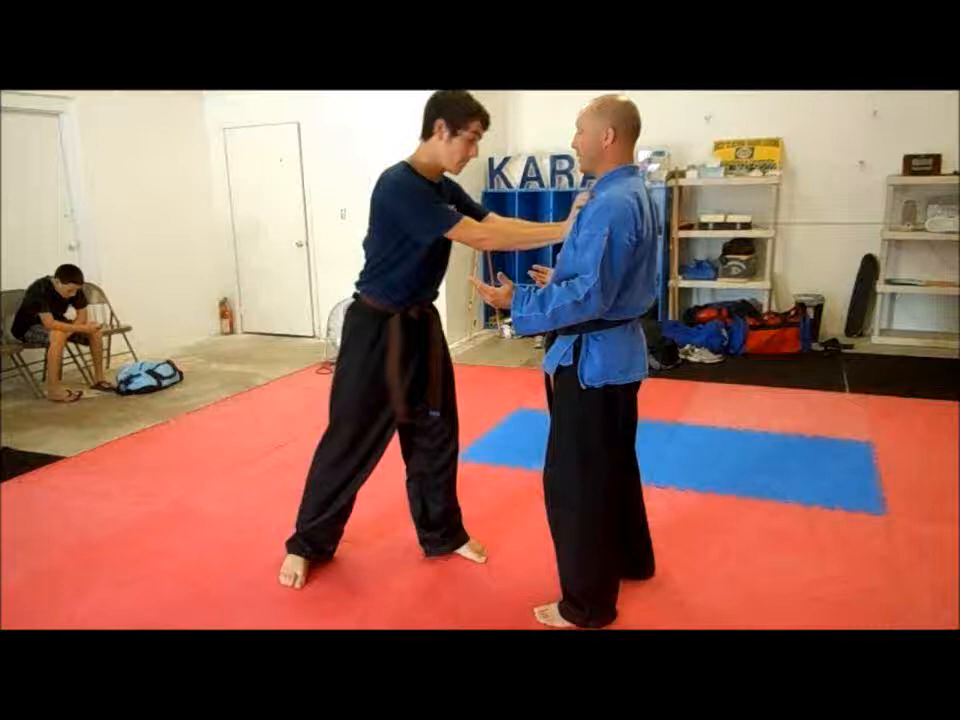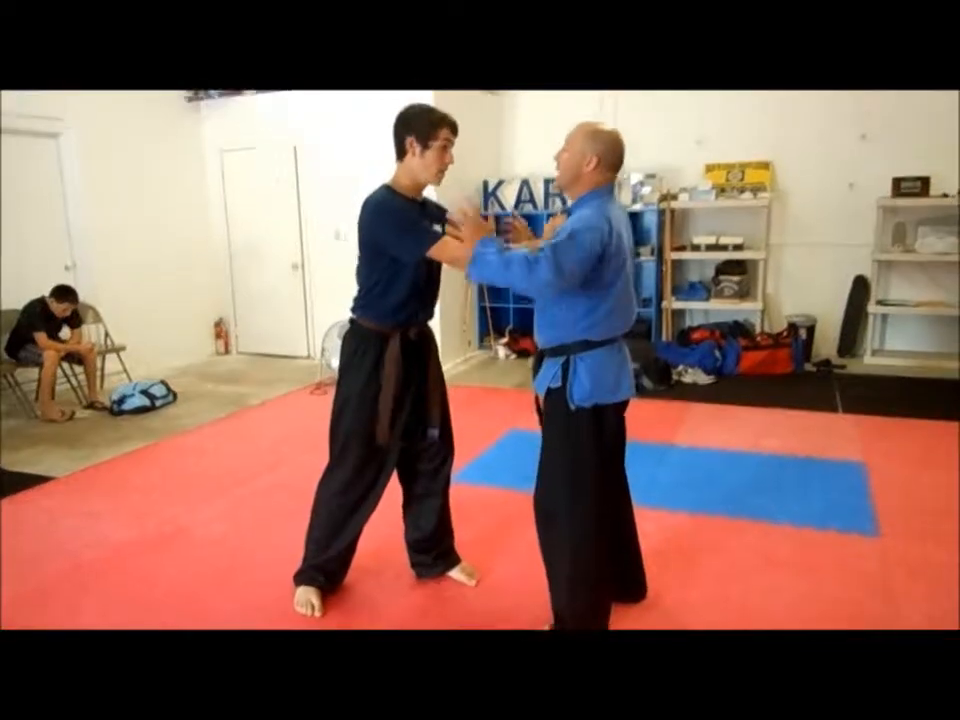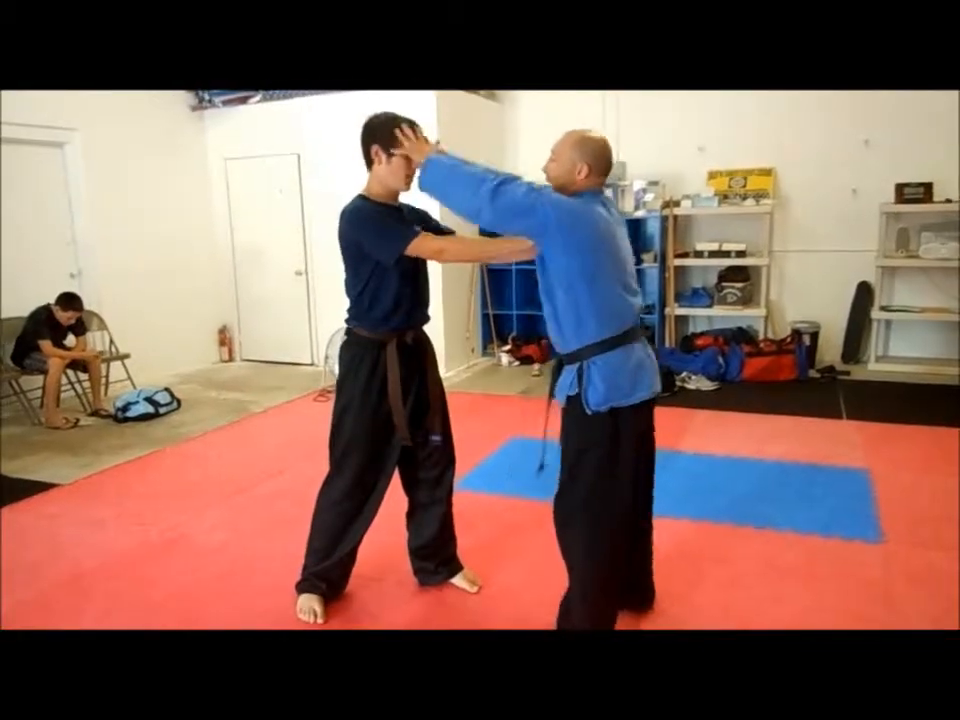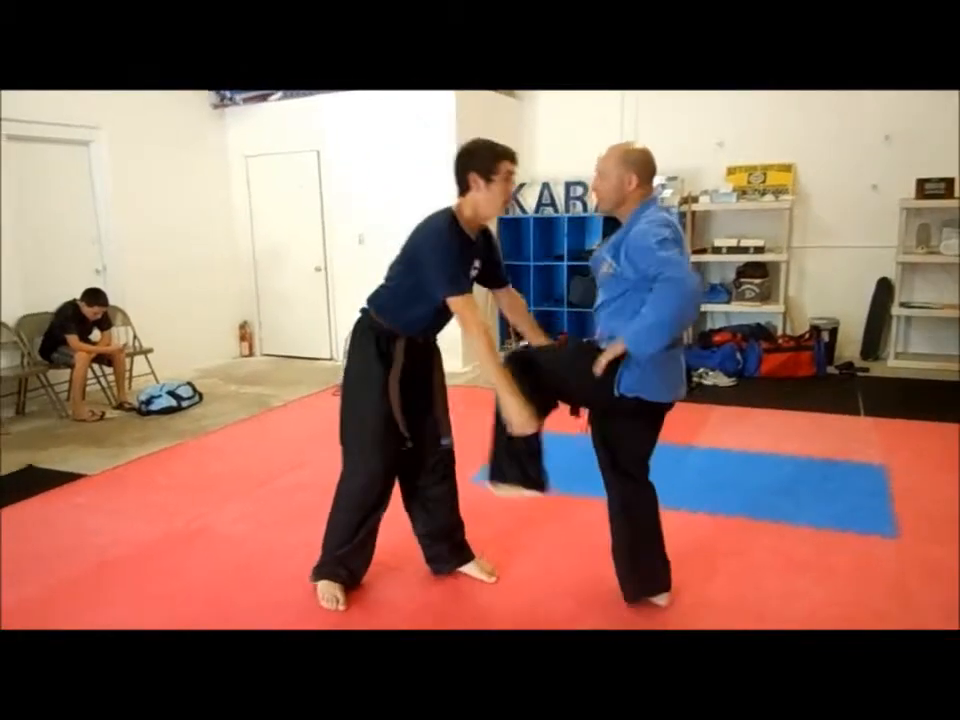
dt=0.7s
person 1, frame 1
left shoulder: (611, 205)
right shoulder: (632, 193)
left elbow: (591, 295)
left wrist: (520, 302)
right wrist: (560, 279)
left hip: (593, 355)
right hip: (616, 349)
left knee: (575, 480)
right knee: (613, 463)
left ankle: (587, 603)
right ankle: (631, 559)
person 1, frame 2
left shoulder: (589, 222)
right shoulder: (606, 215)
left elbow: (545, 276)
left wrist: (483, 248)
right wrist: (534, 247)
left hip: (579, 375)
right hip: (601, 368)
left knee: (565, 500)
right knee: (603, 483)
left ankle: (579, 618)
right ankle: (622, 580)
person 1, frame 3
left shoulder: (567, 215)
right shoulder: (601, 213)
left elbow: (492, 195)
right elbow: (512, 202)
left wrist: (429, 158)
left hip: (599, 379)
right hip: (629, 370)
left knee: (584, 507)
right knee: (624, 493)
left ankle: (587, 618)
right ankle: (631, 589)
person 1, frame 4
left shoulder: (653, 231)
right shoulder: (636, 230)
left elbow: (679, 290)
left wrist: (628, 341)
right wrist: (618, 334)
left hip: (630, 370)
right hip: (644, 371)
left knee: (523, 369)
right knee: (626, 476)
left ankle: (520, 472)
right ankle: (650, 582)
person 2, frame 1
left shoulder: (445, 189)
right shoulder: (398, 186)
left elbow: (497, 224)
right elbow: (480, 238)
left wrist: (560, 229)
right wrist: (562, 231)
left hip: (420, 324)
right hip: (376, 328)
left knee: (436, 434)
right knee: (350, 439)
left ankle: (442, 533)
right ankle: (308, 544)
person 2, frame 2
left shoulder: (431, 211)
right shoulder: (383, 208)
left elbow: (472, 251)
right elbow: (460, 256)
left hip: (416, 345)
right hip: (374, 350)
left knee: (430, 454)
right knee: (356, 465)
left ankle: (434, 554)
right ankle: (317, 573)
person 2, frame 3
left shoulder: (412, 216)
right shoulder: (360, 217)
left elbow: (458, 245)
right elbow: (442, 250)
left wrist: (523, 245)
right wrist: (524, 246)
left hip: (413, 352)
right hip: (370, 358)
left knee: (432, 462)
right knee: (354, 473)
left ankle: (436, 562)
right ankle: (317, 581)
person 2, frame 4
left shoulder: (478, 237)
right shoulder: (439, 236)
left elbow: (506, 297)
right elbow: (473, 324)
left wrist: (548, 350)
right wrist: (509, 396)
left hip: (419, 349)
right hip: (379, 347)
left knee: (434, 455)
right knee: (371, 464)
left ankle: (449, 553)
right ankle: (335, 570)
